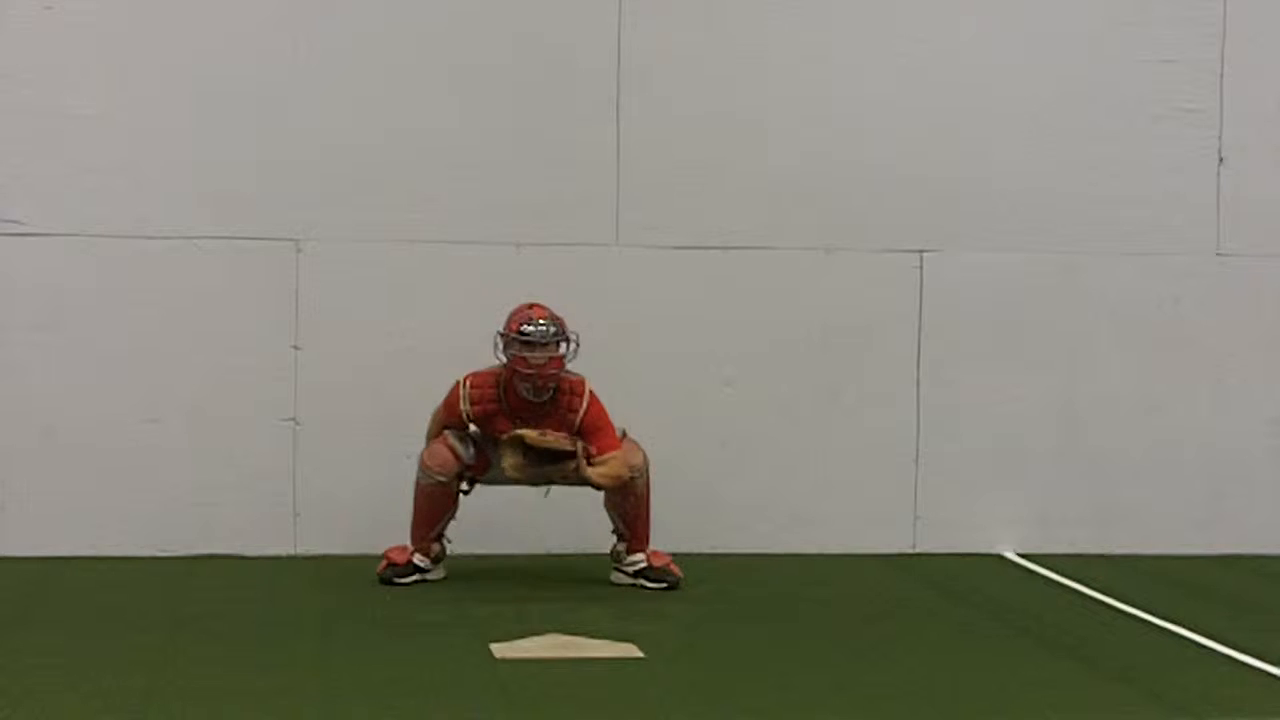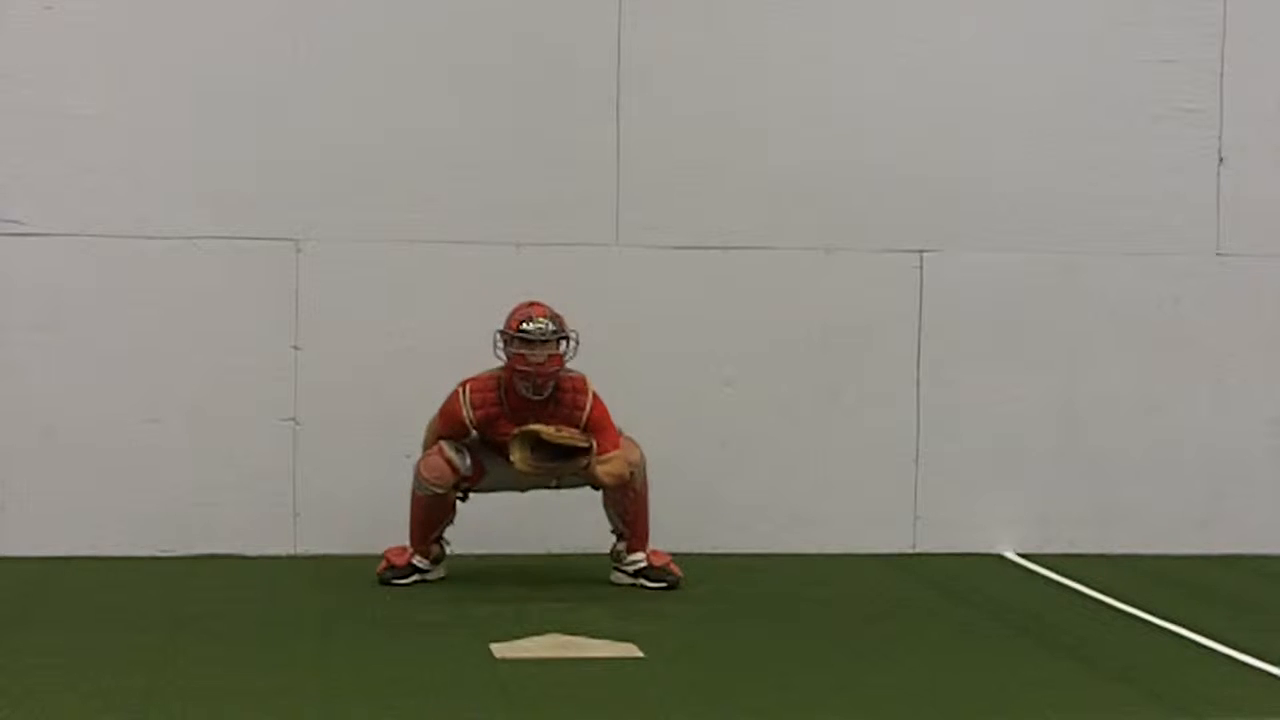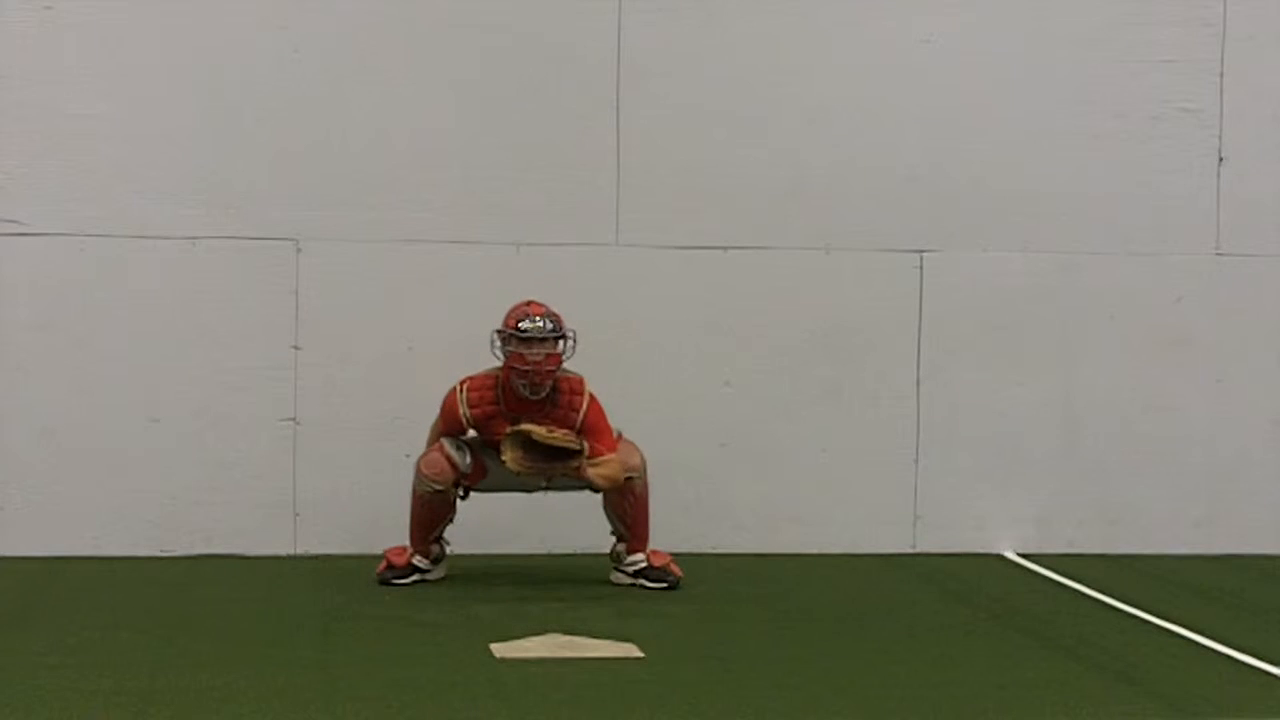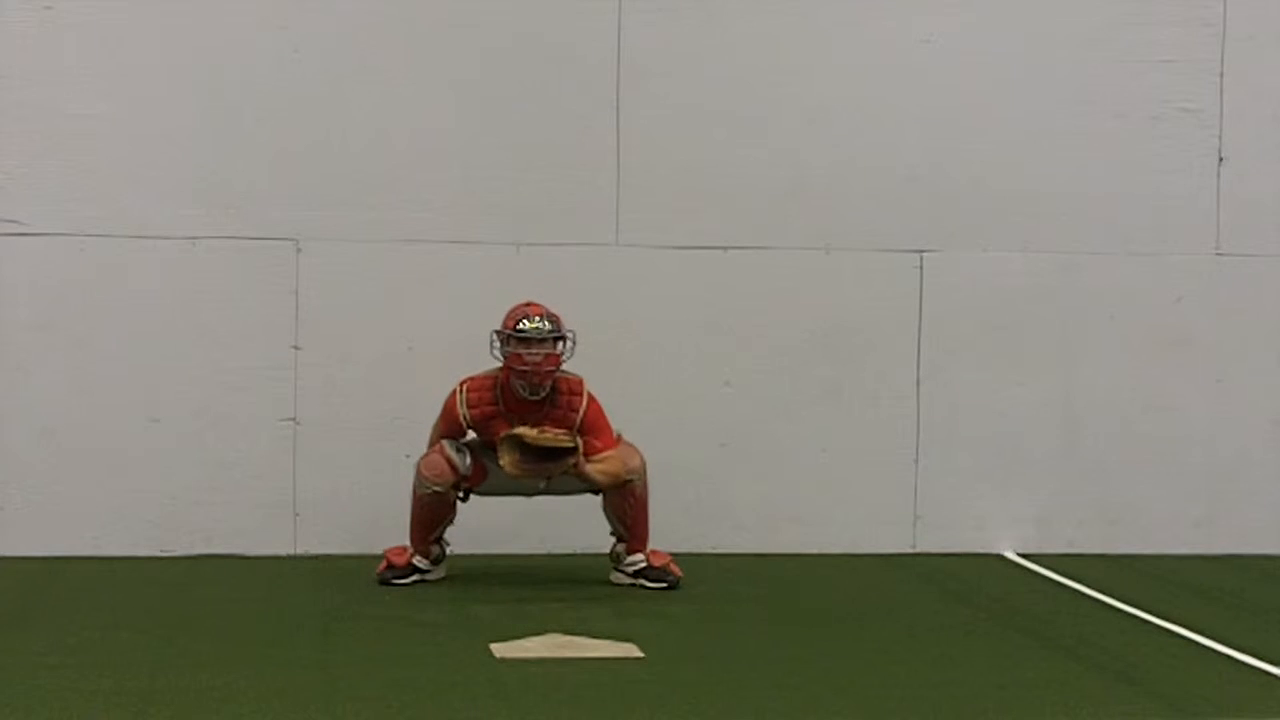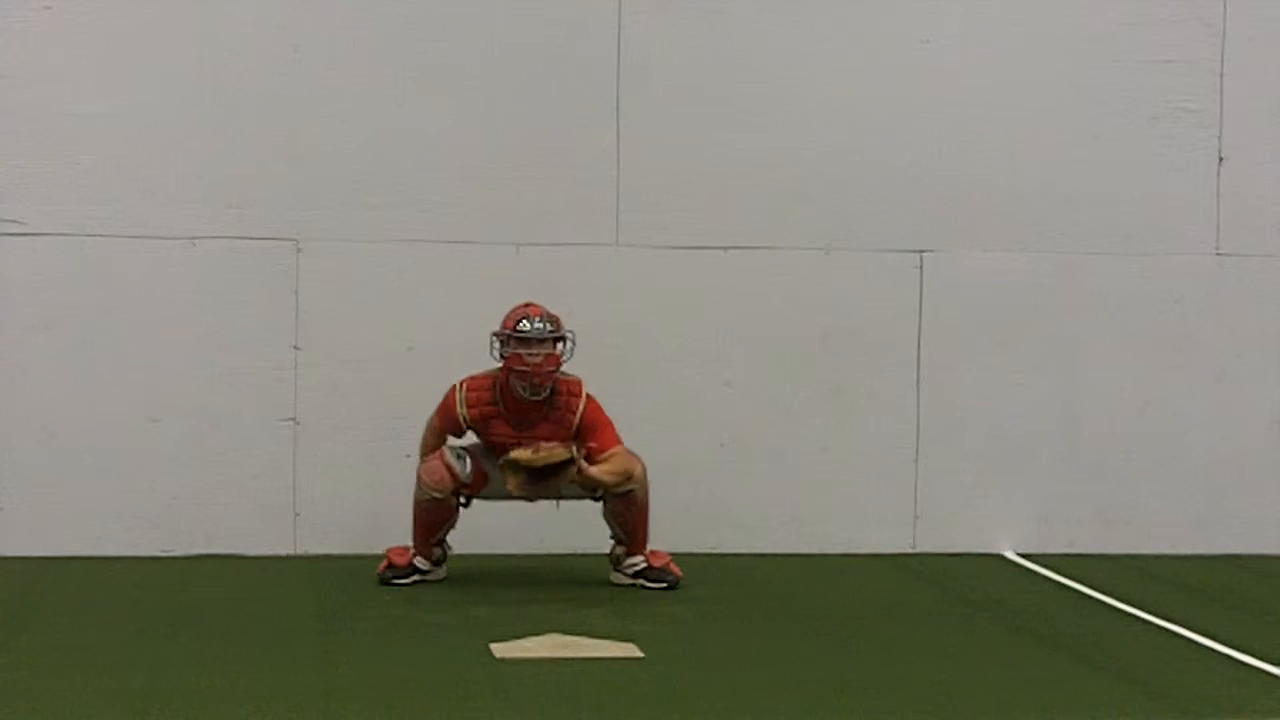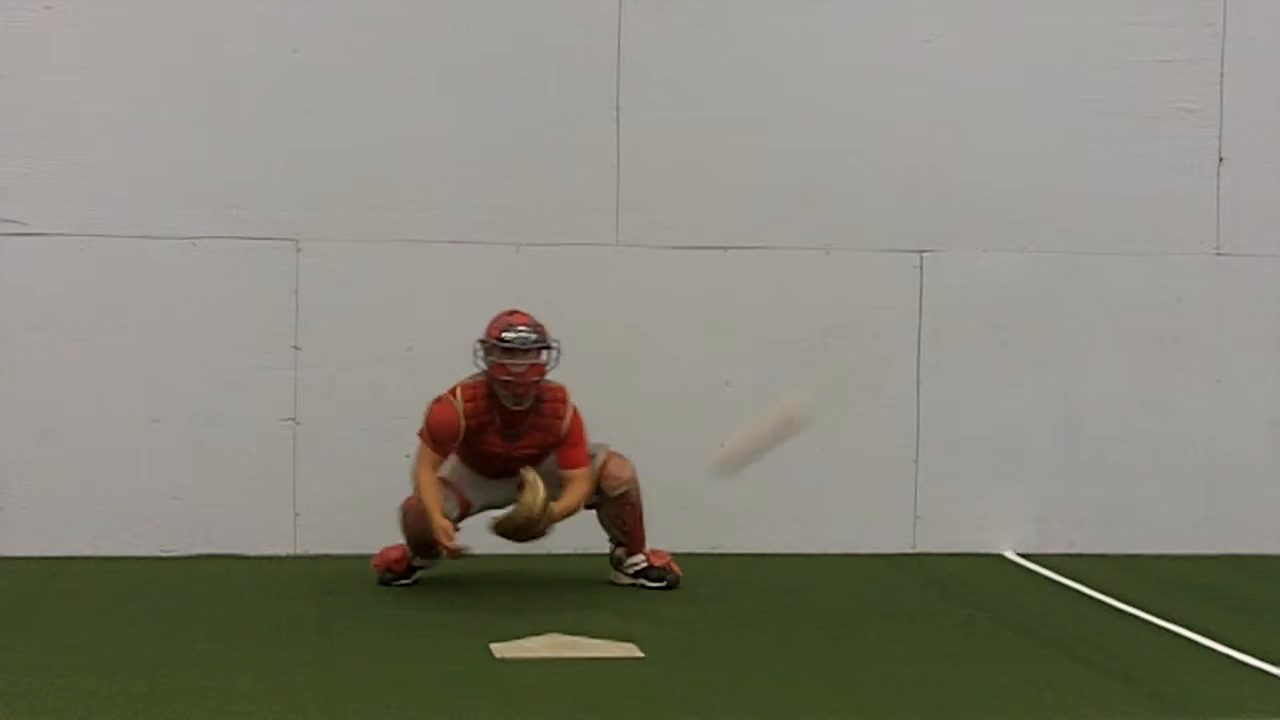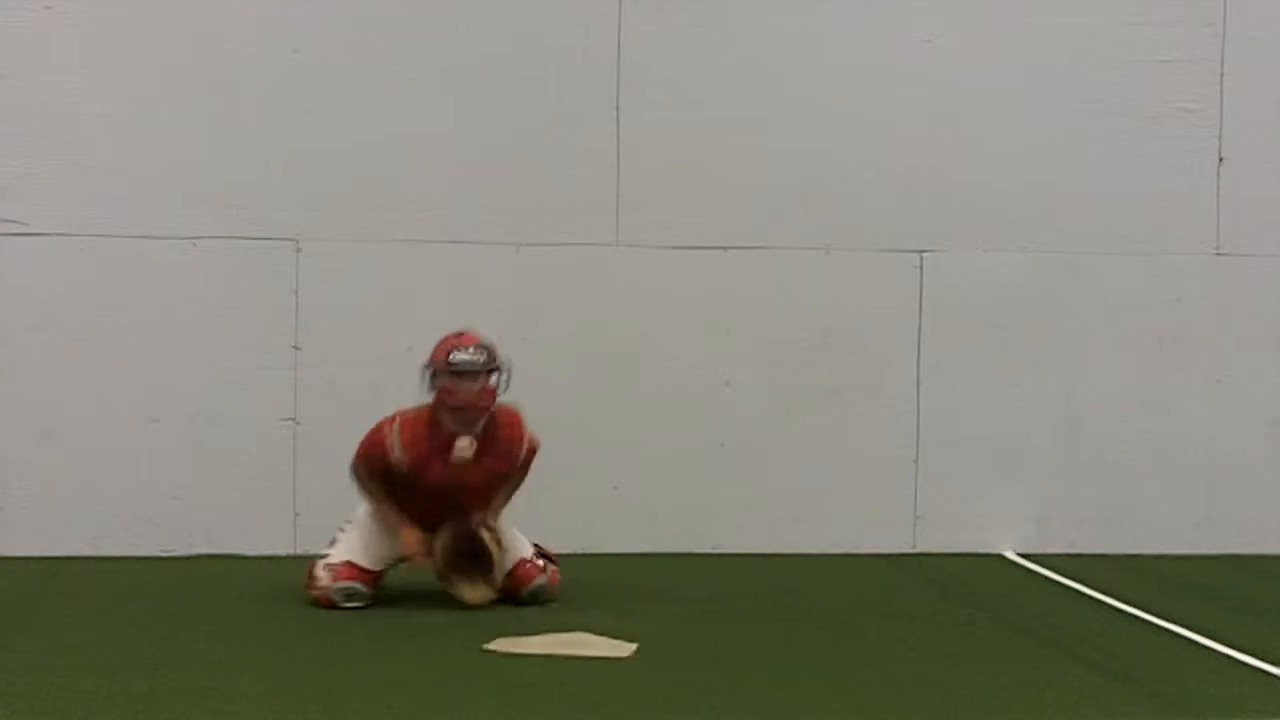
dt=0.3s
person 1, frame 1
left shoulder: (578, 397)
right shoulder: (477, 391)
left elbow: (619, 470)
right elbow: (441, 421)
left wrist: (586, 474)
right wrist: (433, 474)
right hip: (499, 455)
left knee: (632, 459)
right knee: (438, 457)
left ankle: (633, 558)
right ankle: (424, 554)
person 1, frame 2
left shoulder: (580, 397)
right shoulder: (475, 396)
left elbow: (618, 470)
right elbow: (437, 432)
left wrist: (594, 473)
right wrist: (431, 479)
right hip: (495, 461)
left knee: (628, 456)
right knee: (433, 468)
left ankle: (632, 558)
right ankle: (424, 556)
person 1, frame 3
left shoulder: (577, 397)
right shoulder: (473, 394)
left elbow: (614, 473)
right elbow: (440, 435)
left wrist: (587, 475)
right wrist: (431, 484)
right hip: (496, 462)
left knee: (628, 459)
right knee: (433, 465)
left ankle: (632, 558)
right ankle: (424, 555)
person 1, frame 4
left shoulder: (576, 398)
right shoulder: (473, 395)
left elbow: (616, 469)
right elbow: (441, 440)
left wrist: (585, 471)
left hip: (562, 466)
right hip: (497, 465)
left knee: (629, 461)
right knee: (433, 466)
left ankle: (632, 558)
right ankle: (424, 556)
person 1, frame 5
left shoulder: (576, 400)
right shoulder: (472, 395)
left elbow: (621, 466)
right elbow: (435, 432)
left wrist: (589, 474)
right wrist: (430, 485)
right hip: (497, 468)
left knee: (632, 471)
right knee: (435, 473)
left ankle: (631, 560)
right ankle: (426, 558)
person 1, frame 6
left shoulder: (559, 407)
right shoulder: (459, 401)
left elbow: (580, 482)
right elbow: (426, 469)
left wrist: (553, 513)
right wrist: (437, 522)
left hip: (539, 470)
right hip: (471, 472)
left knee: (617, 472)
right knee: (418, 513)
left ankle: (633, 560)
right ankle: (418, 558)
person 1, frame 7
left shoulder: (510, 429)
right shoulder: (401, 434)
left elbow: (521, 461)
right elbow: (365, 474)
left wrist: (491, 513)
right wrist: (401, 527)
left hip: (466, 520)
right hip: (396, 515)
left knee: (539, 587)
right knee: (333, 592)
